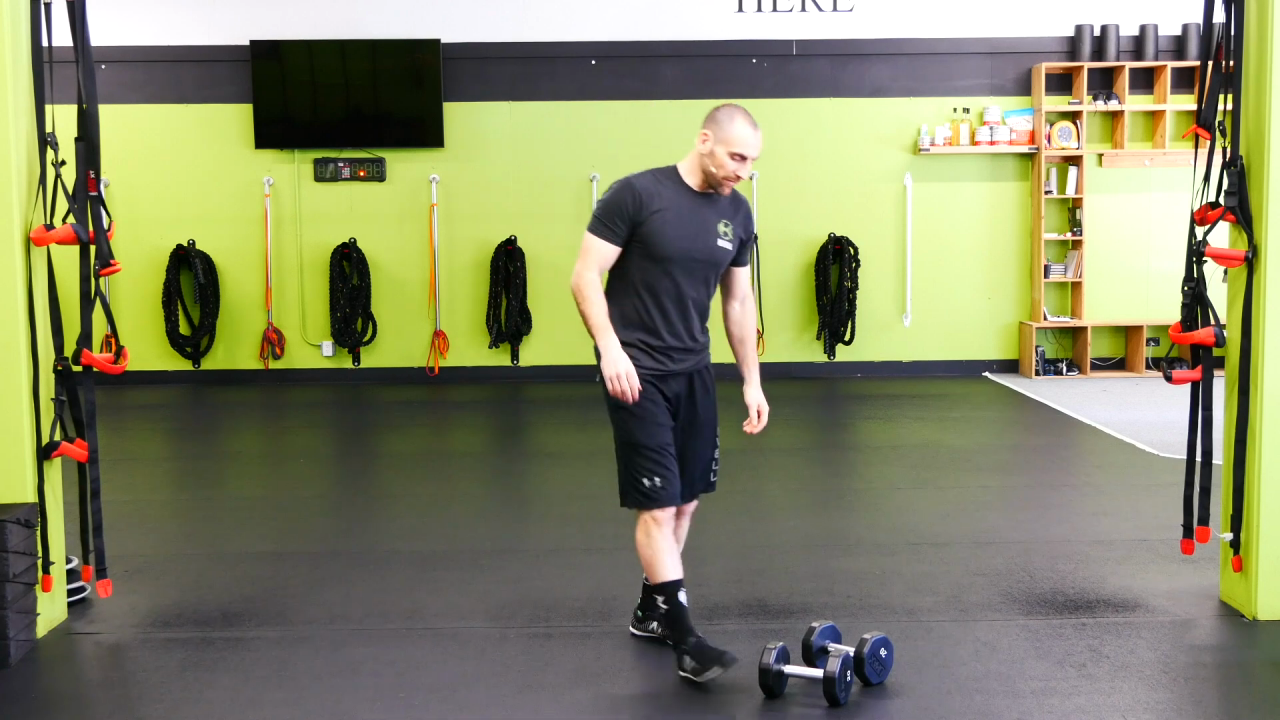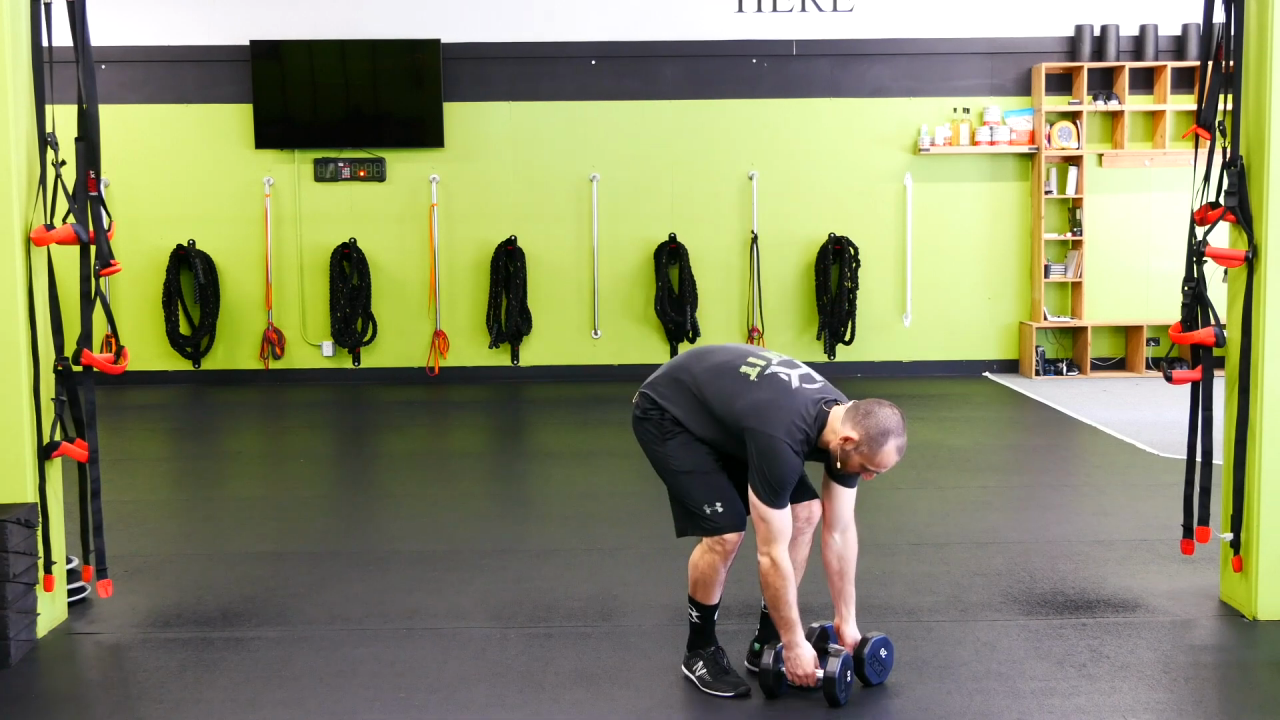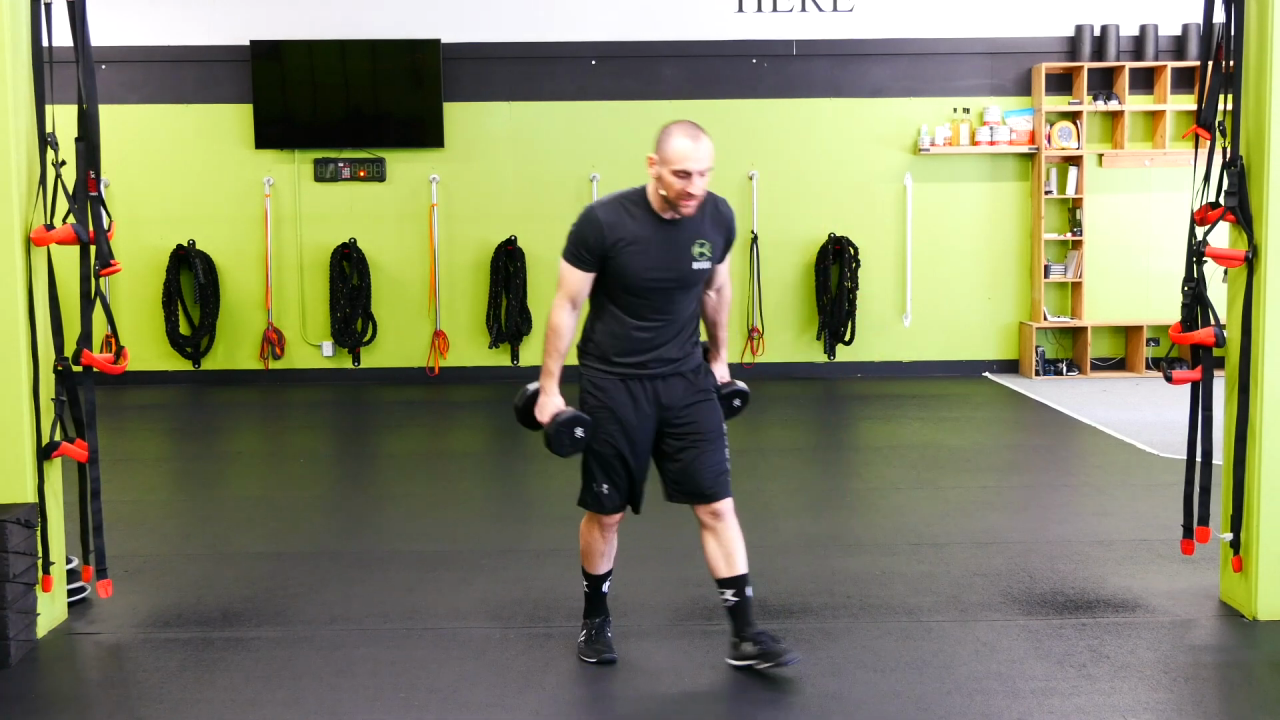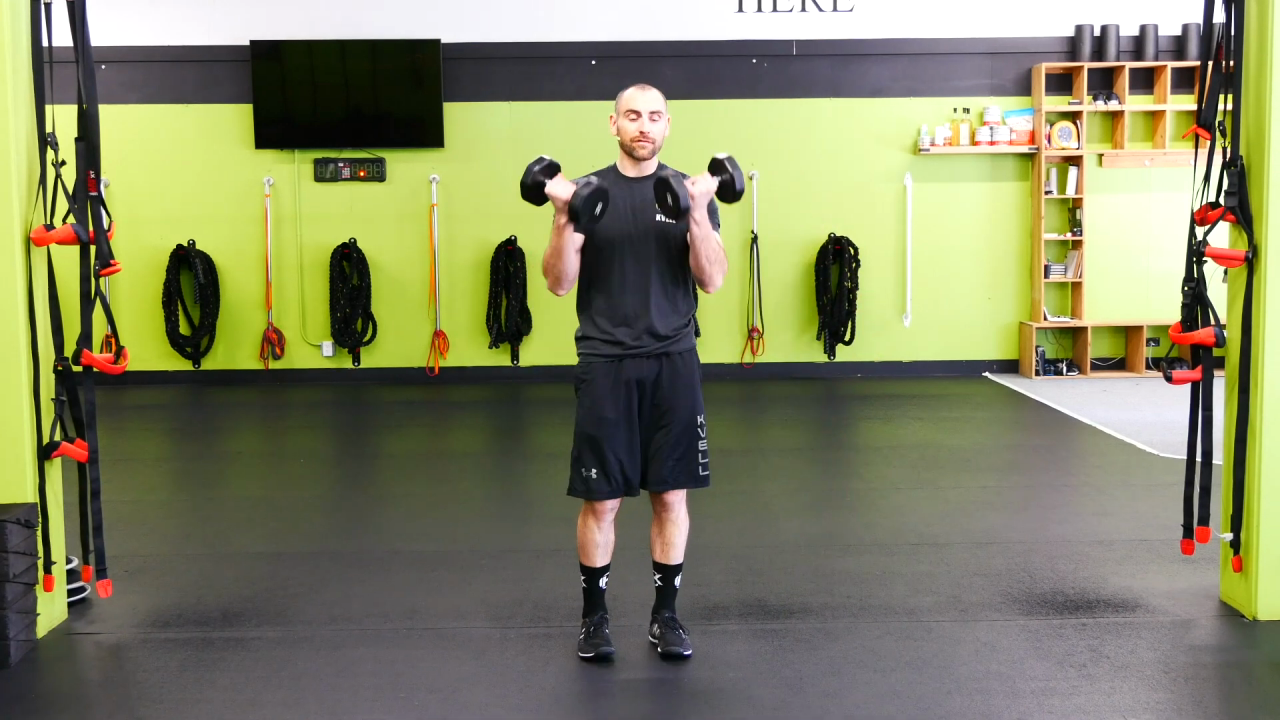
dt=1s
person 1, frame 1
left shoulder: (738, 214)
right shoulder: (636, 193)
left elbow: (739, 302)
right elbow: (586, 275)
left wrist: (752, 382)
right wrist: (610, 349)
left hip: (693, 370)
right hip: (637, 372)
left knee: (683, 501)
right knee: (658, 505)
left ankle: (650, 611)
right ankle: (683, 638)
person 1, frame 2
left shoulder: (848, 424)
right shoulder: (781, 440)
left elbow: (840, 532)
right elbow: (773, 554)
left wrist: (847, 620)
right wrist: (795, 645)
left hip: (720, 403)
right hip: (667, 413)
left knee: (806, 512)
right knee: (725, 531)
left ankle: (767, 642)
right ankle: (700, 651)
person 1, frame 3
left shoulder: (718, 218)
right shoulder: (603, 223)
right elbow: (564, 307)
left wrist: (719, 357)
right wrist: (550, 388)
left hip: (686, 380)
right hip: (613, 385)
left knee: (715, 506)
right knee: (606, 510)
left ankle: (745, 632)
right ankle: (595, 618)
person 1, frame 4
left shoulder: (690, 191)
left elbow: (711, 280)
right elbow: (558, 283)
left wrist: (698, 212)
right wrist: (563, 218)
left hip: (672, 361)
right hip: (605, 363)
left knee: (670, 494)
right knee: (600, 499)
left ankle: (665, 613)
right ankle: (594, 615)
